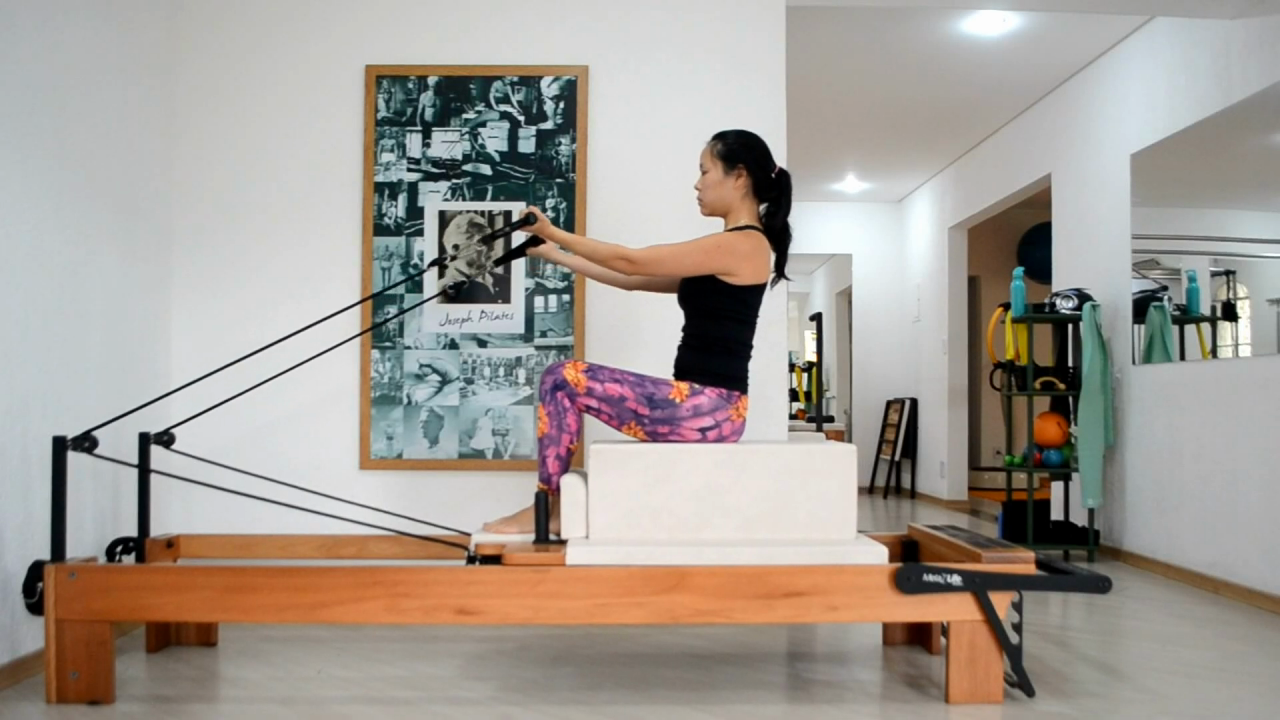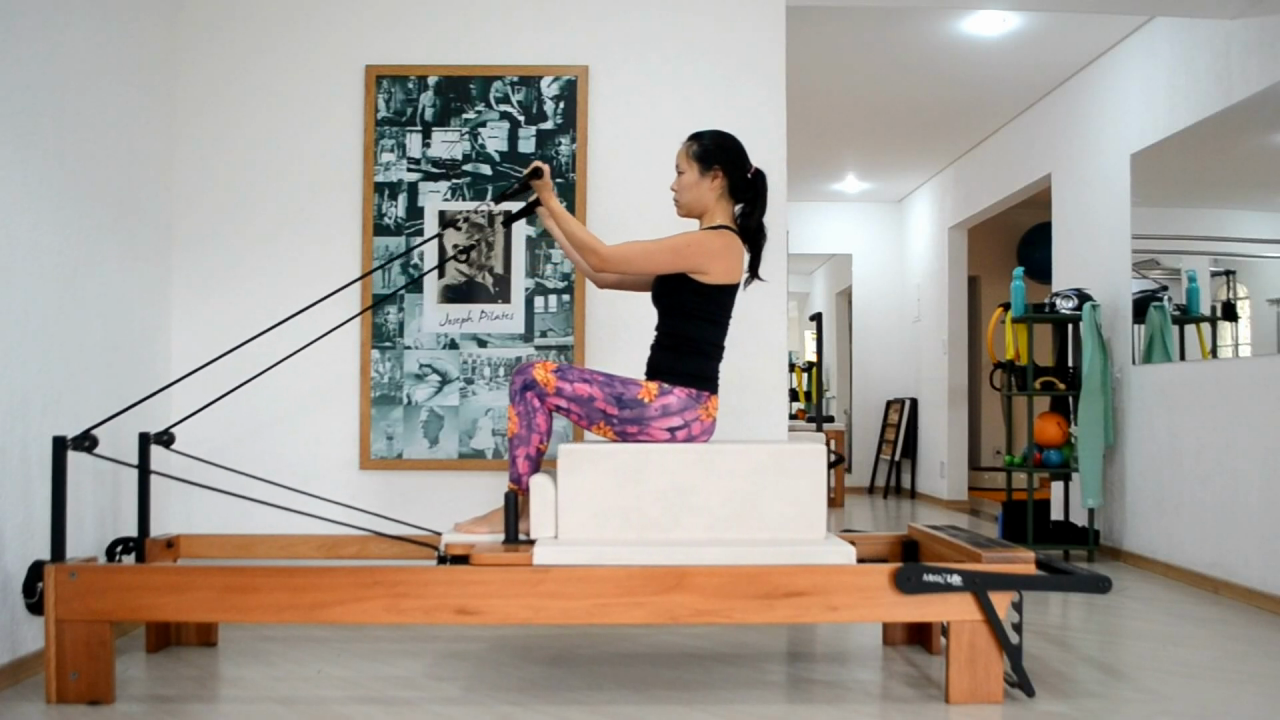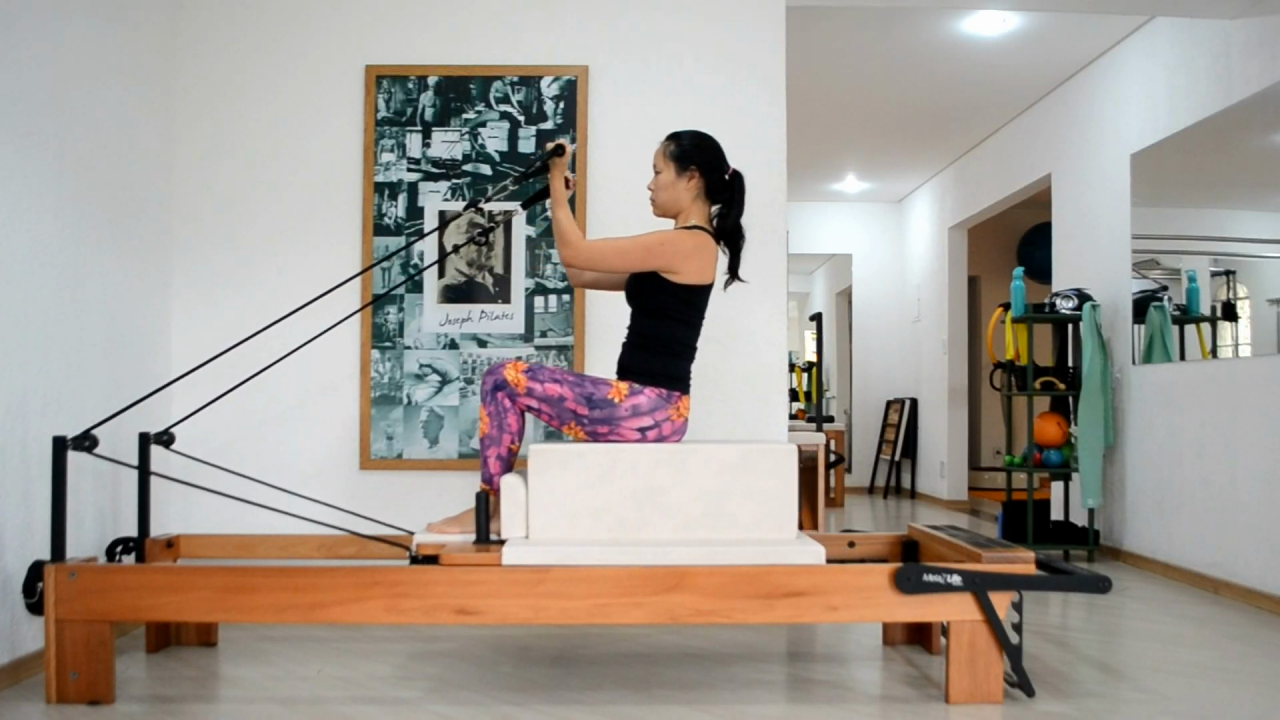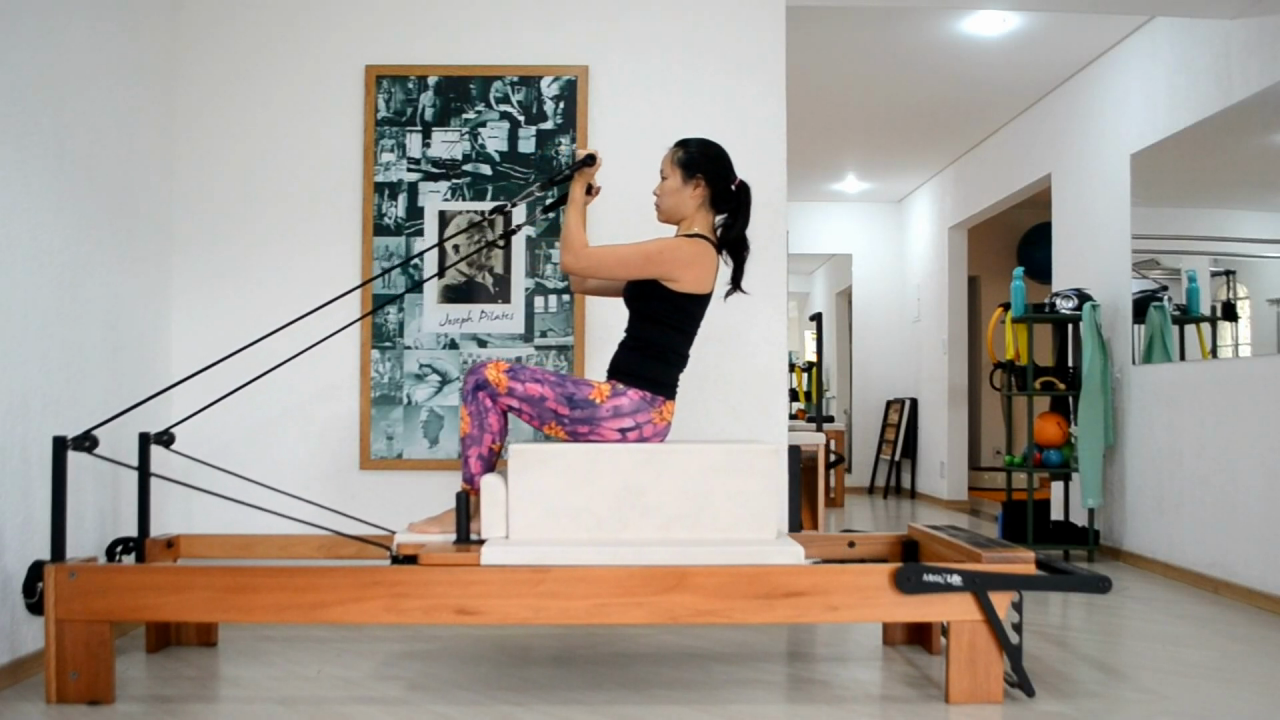
dt=1s
person 1, frame 1
left shoulder: (742, 245)
right shoulder: (726, 251)
left elbow: (632, 261)
right elbow: (631, 279)
left wrist: (554, 233)
right wrist: (555, 254)
left hip: (709, 408)
right hip: (702, 405)
left knee: (563, 378)
right knee: (568, 381)
left ankle: (548, 509)
right ankle: (553, 507)
person 1, frame 2
left shoulder: (715, 244)
right shoulder: (701, 251)
left elbow: (603, 258)
right elbow: (603, 276)
left wrist: (551, 200)
right wrist: (549, 219)
left hip: (679, 408)
right hip: (674, 406)
left knee: (534, 379)
right knee: (540, 381)
left ankle: (519, 509)
right ankle: (523, 507)
person 1, frame 3
left shoulder: (686, 244)
right shoulder: (680, 249)
left elbow: (574, 253)
right elbow: (582, 274)
left wrist: (556, 181)
right wrist: (558, 197)
left hip: (649, 409)
right hip: (649, 407)
left knee: (503, 379)
right knee: (513, 383)
left ankle: (490, 509)
right ankle: (498, 507)
person 1, frame 4
left shoulder: (686, 252)
right shoulder: (685, 255)
left elbow: (575, 261)
right elbow: (583, 281)
left wrist: (578, 187)
right wrist: (577, 203)
left hip: (632, 411)
right hip: (634, 408)
left knee: (486, 378)
right knee: (496, 382)
left ankle: (472, 509)
right ankle: (478, 507)
